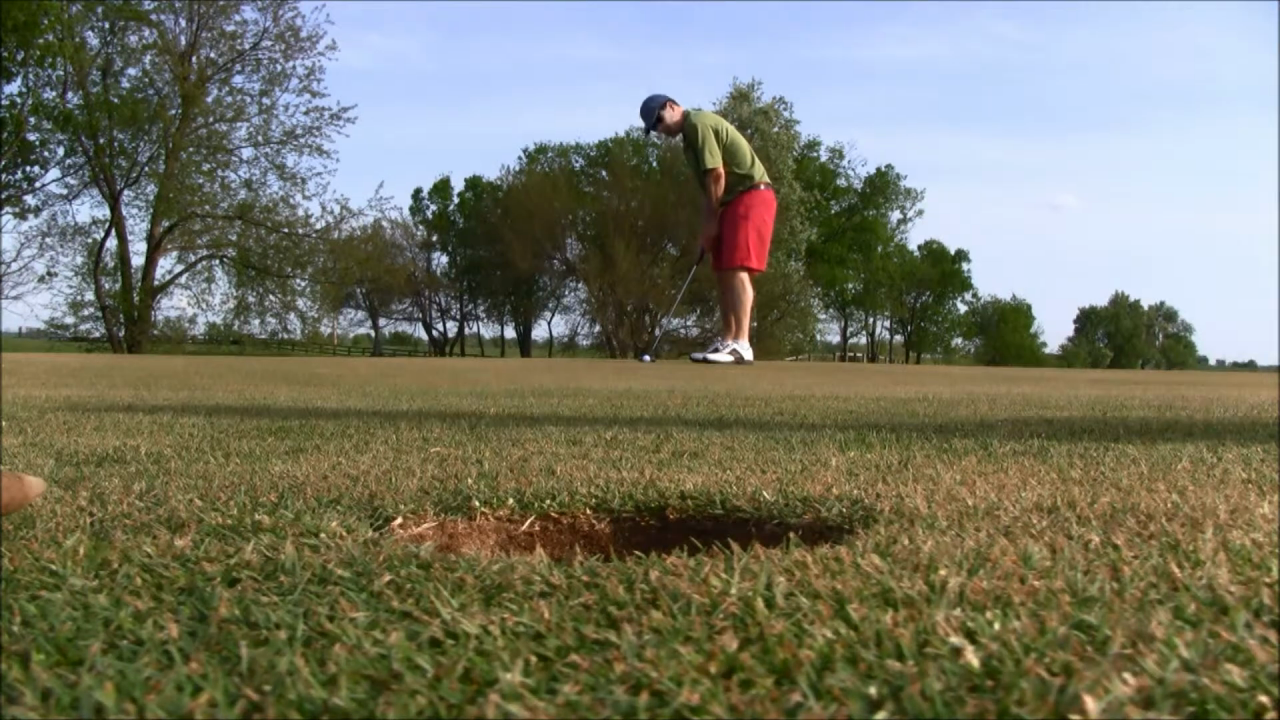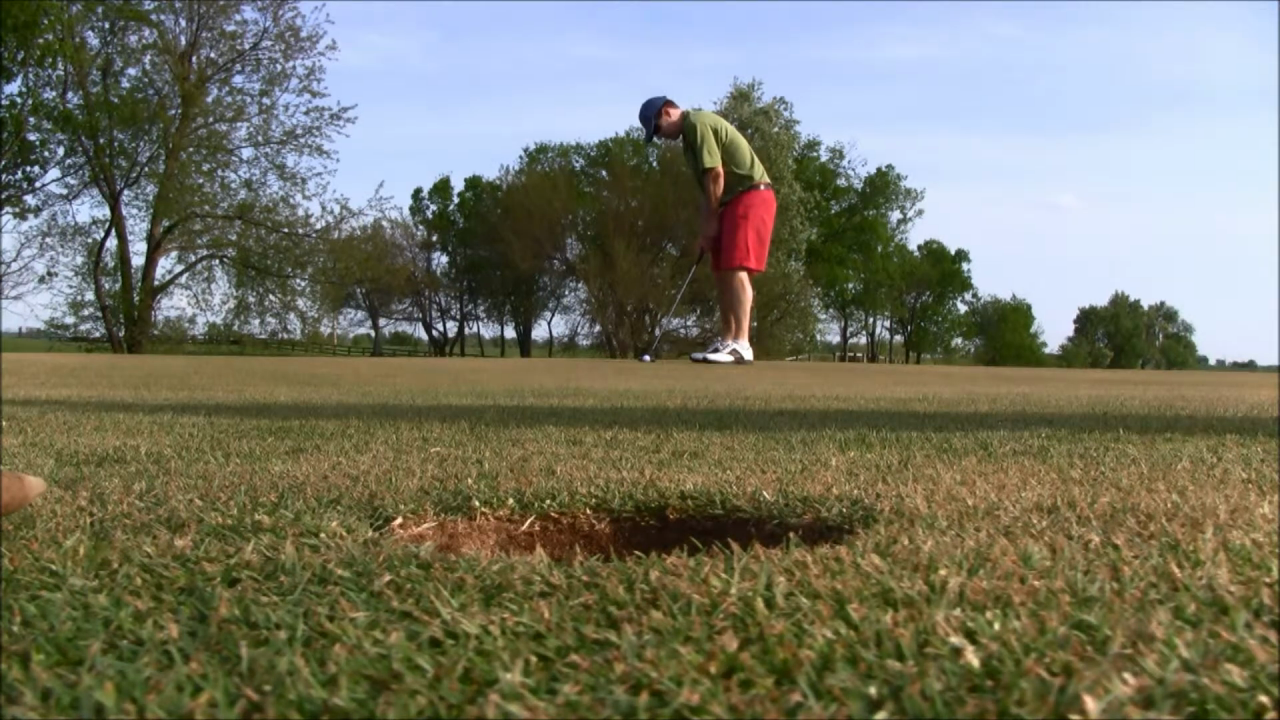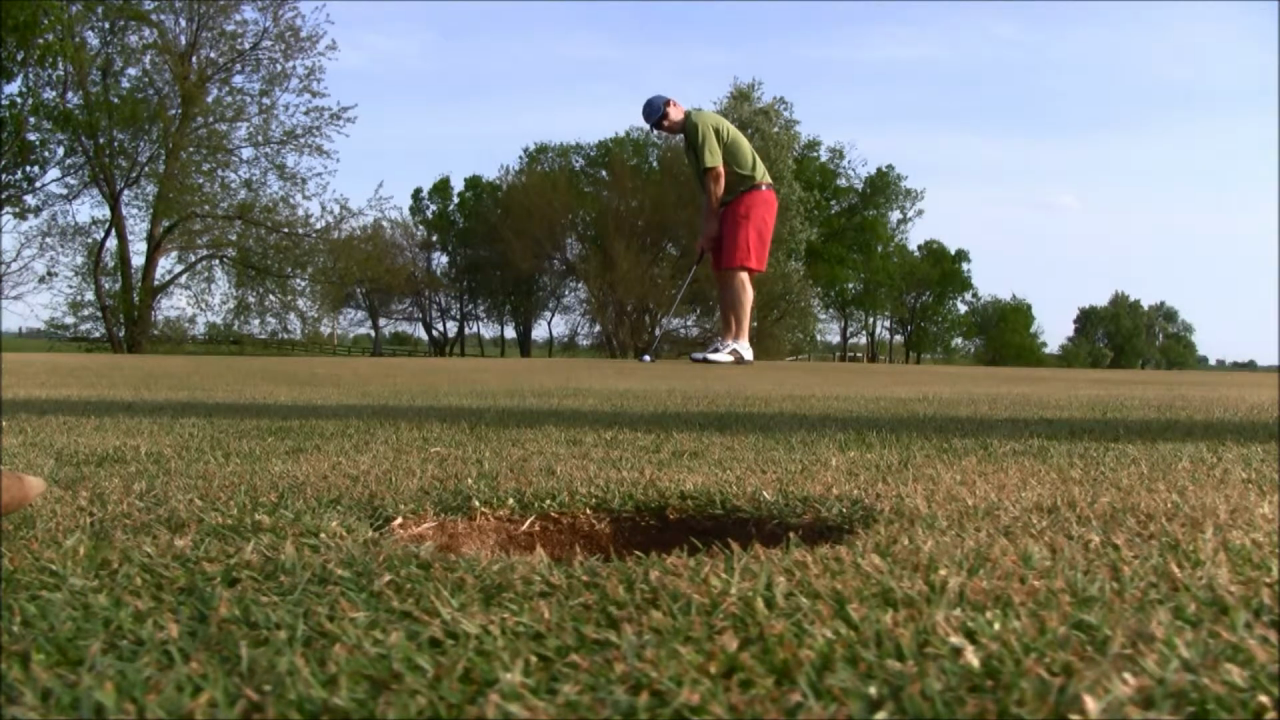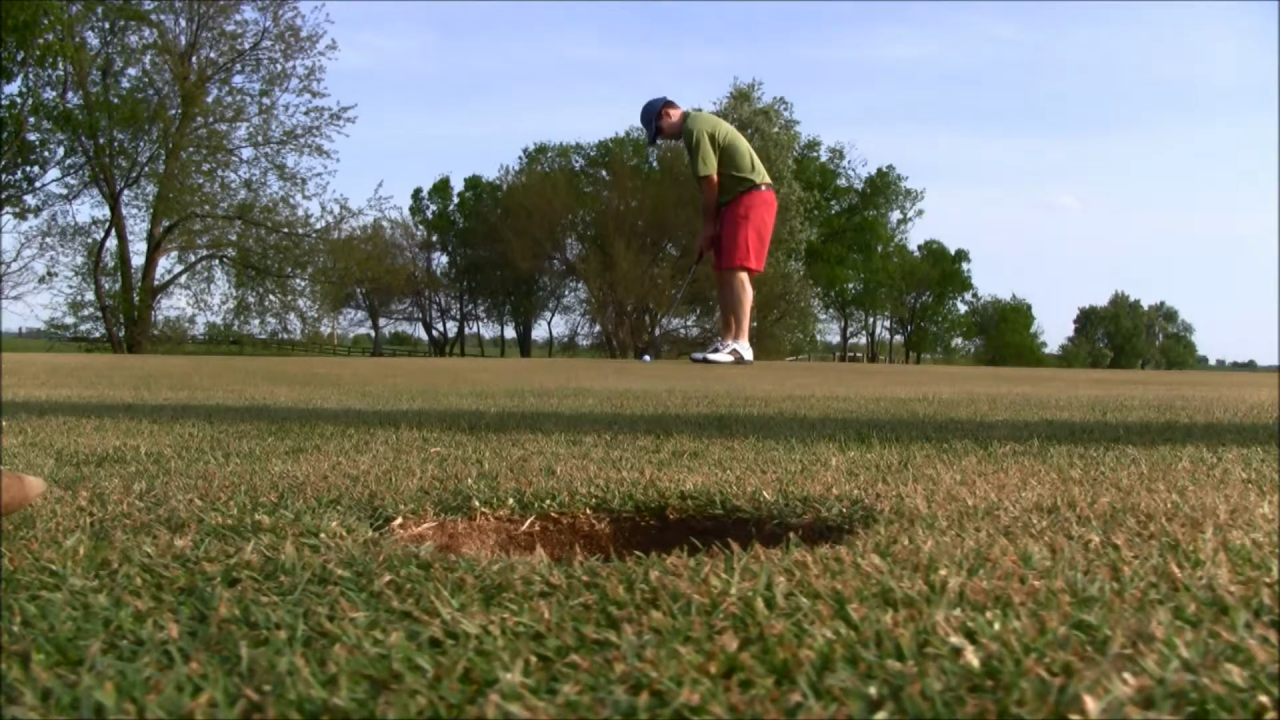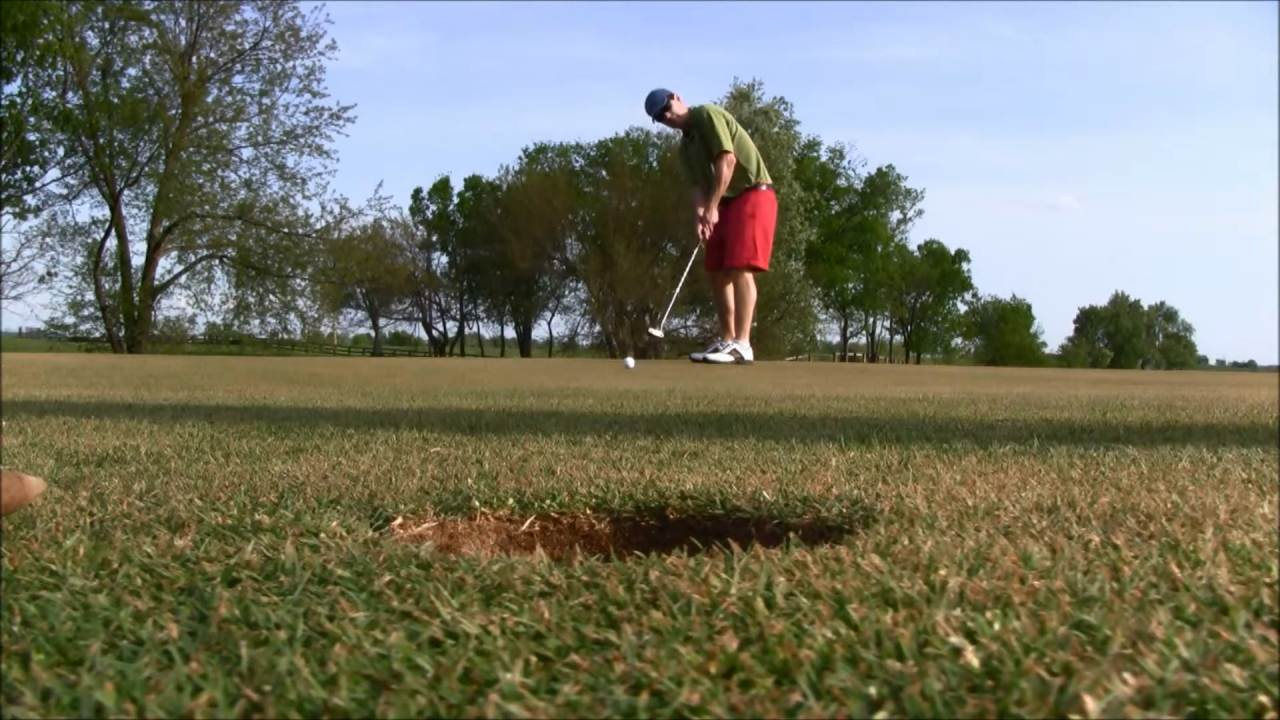
dt=1s
person 1, frame 1
left shoulder: (698, 123)
right shoulder: (692, 133)
left elbow: (717, 175)
right elbow: (710, 182)
left wrist: (710, 222)
right wrist: (709, 226)
left hip: (751, 196)
right hip: (735, 201)
left knee: (737, 269)
right knee: (724, 272)
left ankle: (741, 346)
right ankle: (727, 341)
person 1, frame 2
left shoulder: (697, 123)
right shoulder: (691, 133)
left elbow: (716, 174)
right elbow: (709, 183)
left wrist: (710, 221)
right wrist: (708, 226)
left hip: (750, 196)
right hip: (735, 201)
left knee: (736, 269)
right knee: (723, 272)
left ankle: (741, 345)
right ankle: (727, 341)
person 1, frame 3
left shoulder: (699, 123)
right shoulder: (692, 134)
left elbow: (716, 174)
right elbow: (710, 183)
left wrist: (710, 222)
right wrist: (708, 229)
left hip: (752, 196)
right hip: (735, 201)
left knee: (737, 268)
right knee: (724, 272)
left ankle: (741, 345)
right ankle: (727, 341)
person 1, frame 4
left shoulder: (694, 127)
right shoulder: (699, 126)
left elbow: (710, 181)
right elbow: (713, 183)
left wrist: (707, 226)
right wrist: (710, 226)
left hip: (752, 196)
right hip: (738, 199)
left knee: (736, 269)
right knee: (724, 271)
left ankle: (741, 346)
right ankle: (727, 341)
person 1, frame 5
left shoulder: (707, 114)
right shoulder: (686, 145)
left elbow: (727, 160)
right elbow: (698, 185)
left wrist: (711, 208)
right wrist: (701, 215)
left hip: (753, 195)
right hip: (727, 204)
left knee: (740, 269)
right knee: (718, 273)
left ankle: (742, 345)
right ankle: (727, 341)
